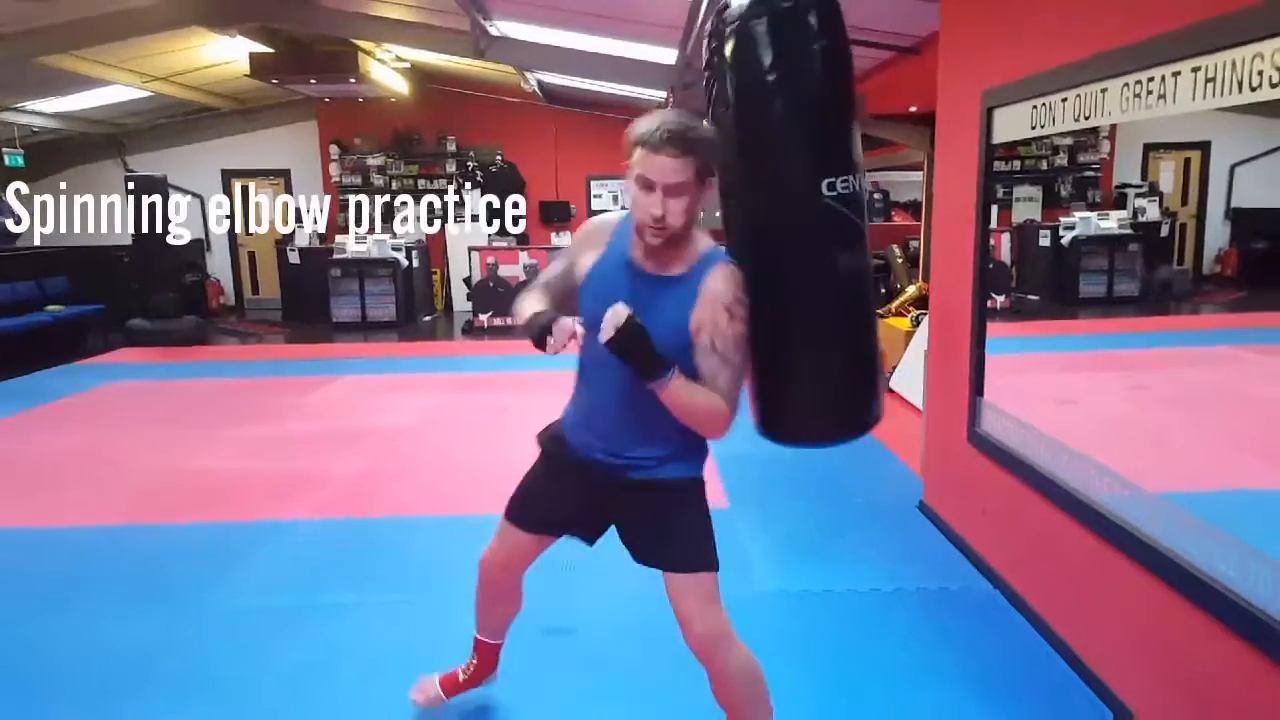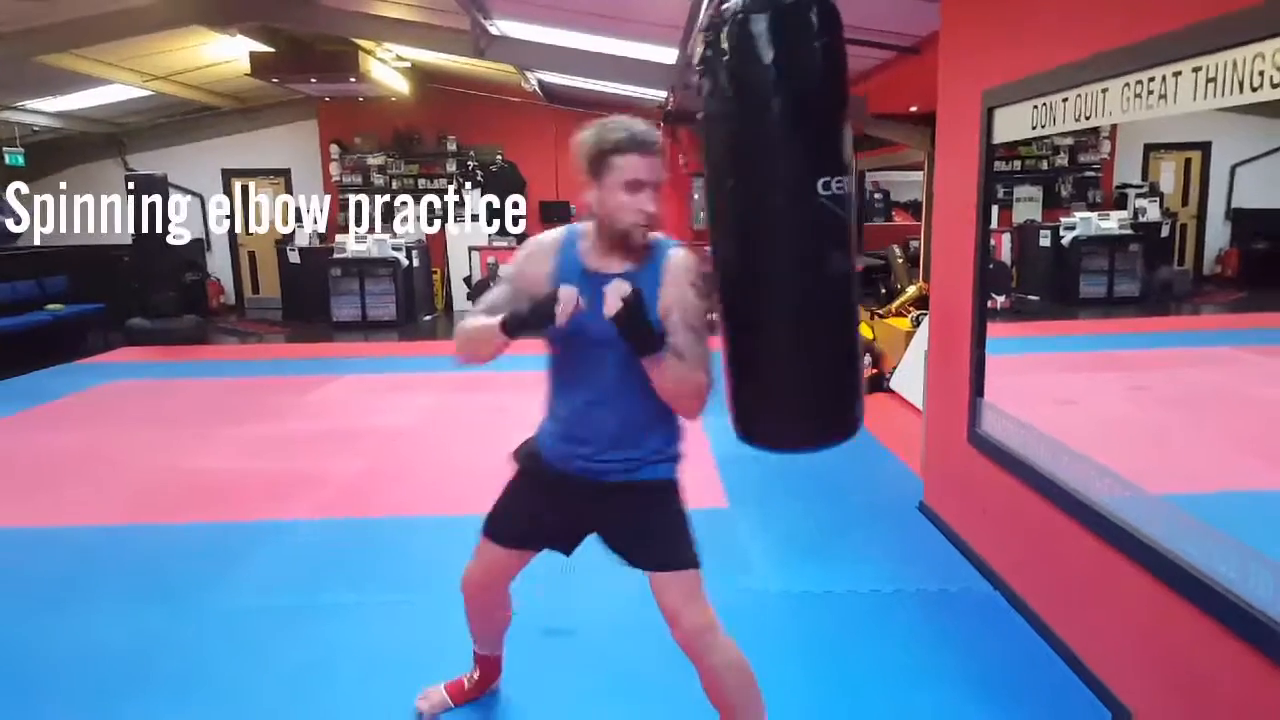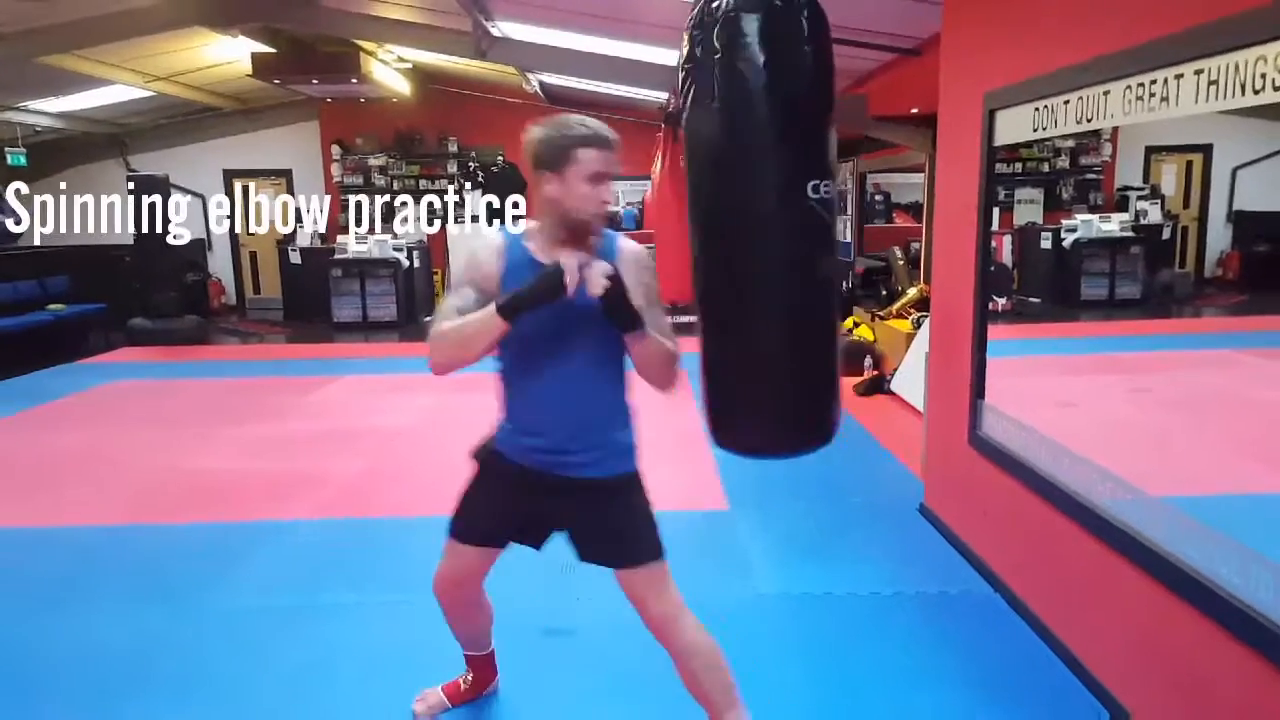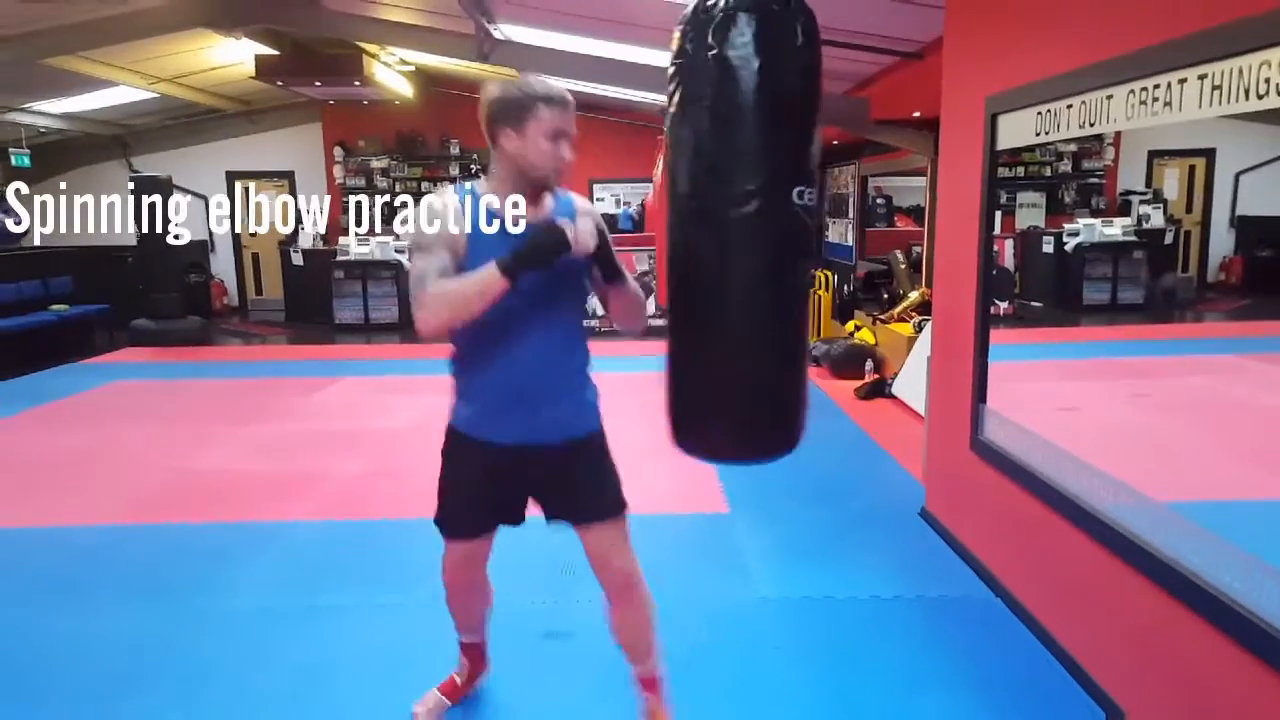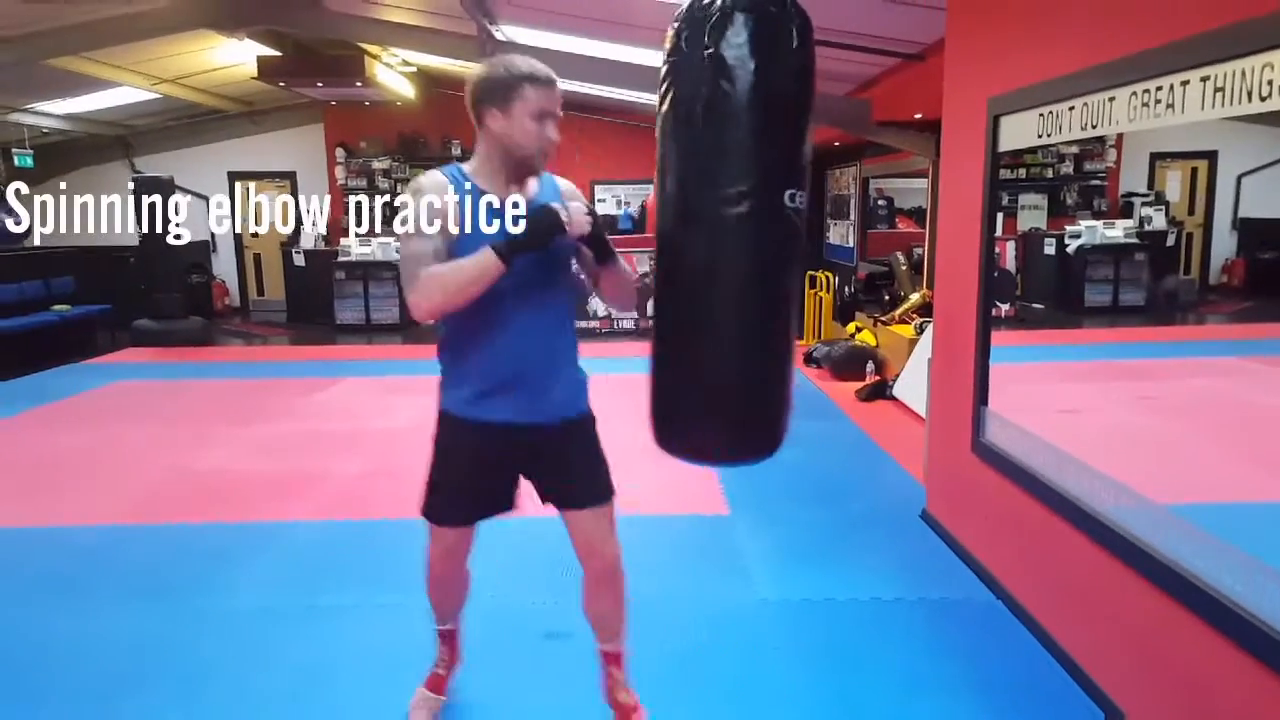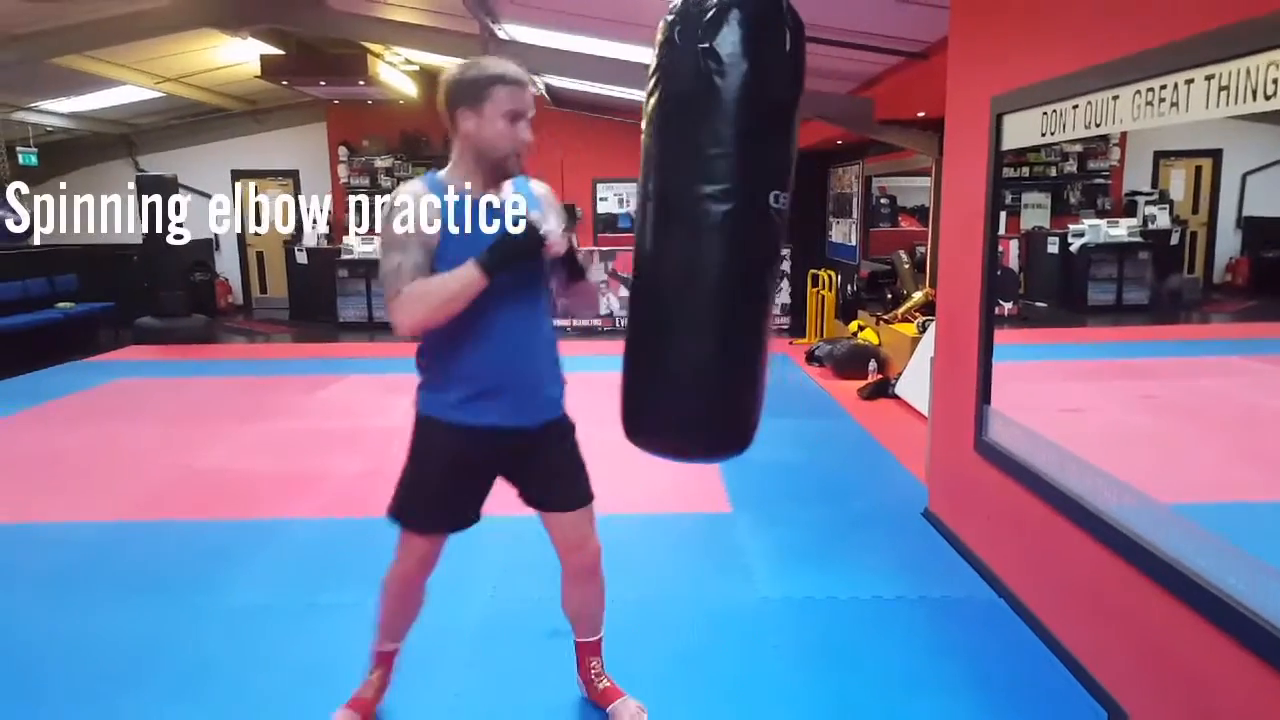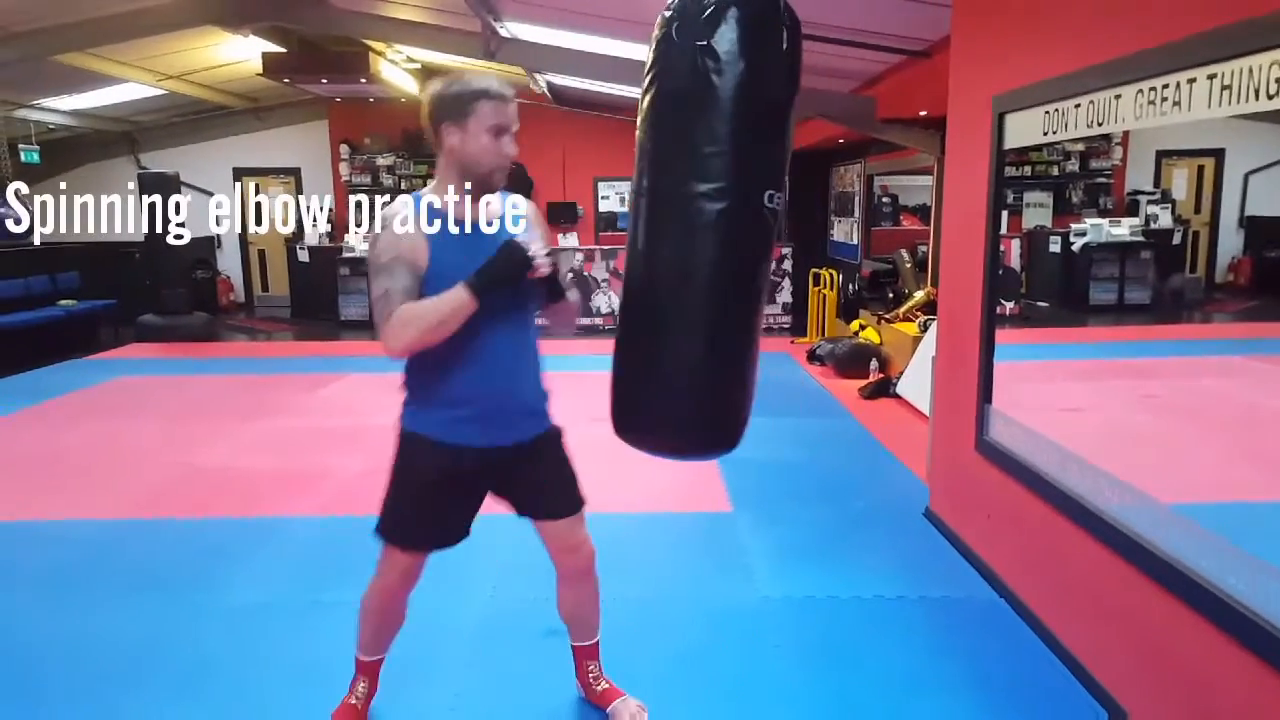
dt=0.1s
person 1, frame 1
left shoulder: (717, 285)
right shoulder: (602, 234)
left elbow: (717, 420)
right elbow: (536, 297)
left wrist: (652, 365)
right wrist: (541, 320)
left hip: (664, 477)
right hip: (578, 450)
left knee: (707, 630)
right knee: (499, 565)
right ankle: (482, 663)
person 1, frame 2
left shoulder: (675, 269)
right shoulder: (548, 252)
left elbow: (692, 399)
right elbow: (467, 343)
left wrist: (643, 342)
right wrist: (522, 319)
left hip: (642, 478)
right hip: (557, 462)
left knee: (695, 624)
right knee: (482, 579)
person 1, frame 3
left shoulder: (626, 258)
right shoulder: (493, 254)
left elbow: (665, 375)
right elbow: (440, 354)
left wrist: (629, 319)
right wrist: (514, 304)
left hip: (602, 471)
right hip: (516, 459)
left knee: (665, 614)
right knee: (452, 580)
person 1, frame 4
left shoulder: (576, 211)
right shoulder: (448, 212)
left elbow: (634, 319)
right elbow: (430, 318)
left wrist: (609, 268)
right wrist: (517, 261)
left hip: (572, 432)
right hip: (482, 433)
left knee: (618, 570)
right knee: (462, 563)
right ankle: (471, 664)
person 1, frame 5
left shoulder: (561, 194)
right shoulder: (437, 193)
left elbow: (625, 297)
right elbow: (424, 300)
left wrist: (599, 248)
right wrist: (512, 245)
left hip: (562, 414)
right hip: (474, 417)
left knee: (602, 555)
right knee: (447, 551)
right ankle: (447, 657)
person 1, frame 6
left shoulder: (538, 198)
right shoulder: (419, 203)
right elbow: (406, 316)
right wrist: (492, 261)
left hip: (540, 416)
right hip: (453, 421)
left knee: (581, 551)
right knee: (414, 557)
person 1, frame 7
left shoulder: (521, 214)
right shoulder: (405, 223)
left elbow: (565, 319)
right elbow: (396, 336)
left wrist: (554, 289)
right wrist: (483, 282)
left hip: (526, 431)
right hip: (439, 439)
left knee: (577, 555)
right knee: (397, 571)
